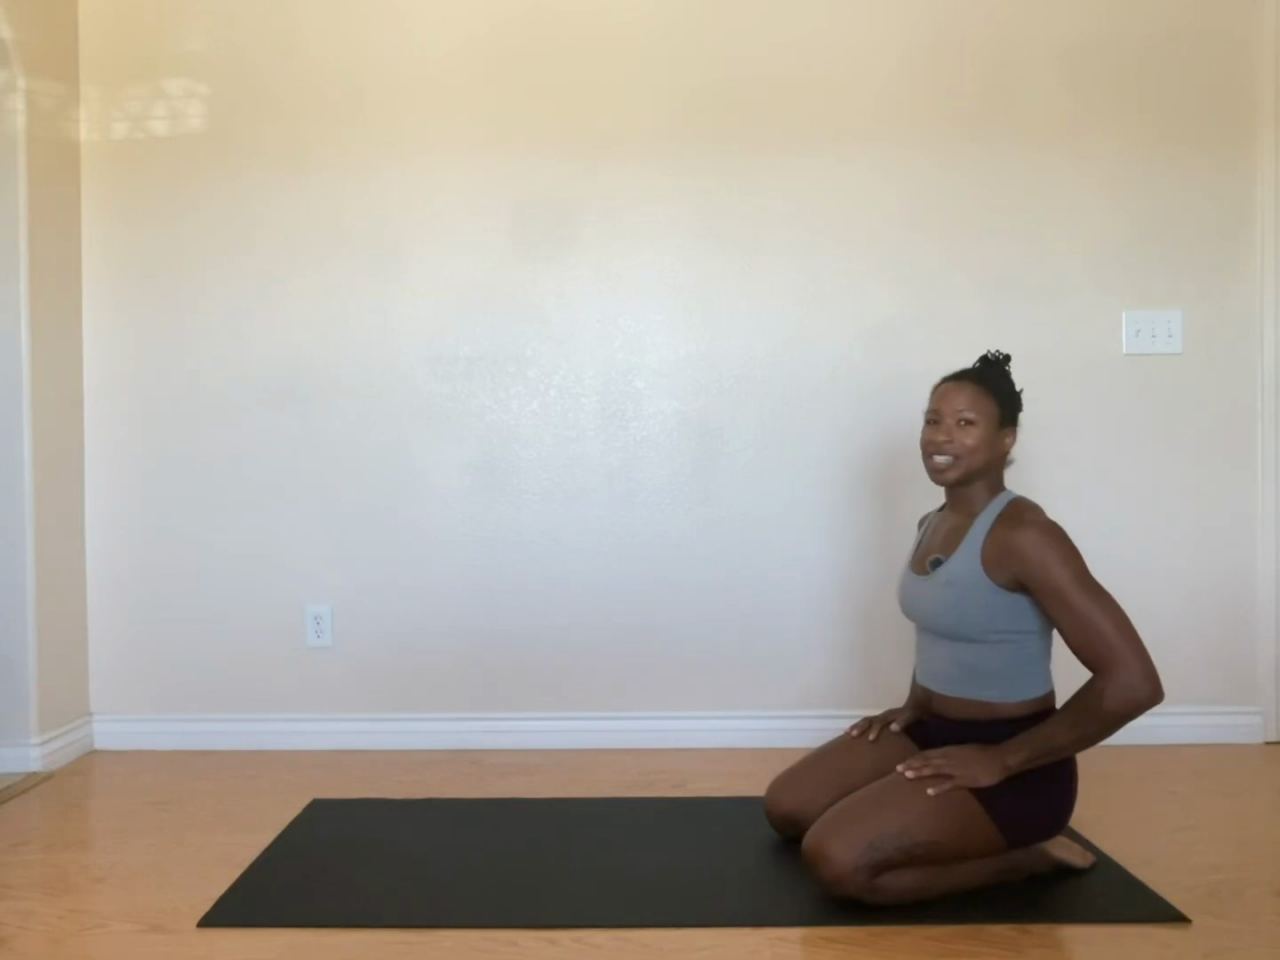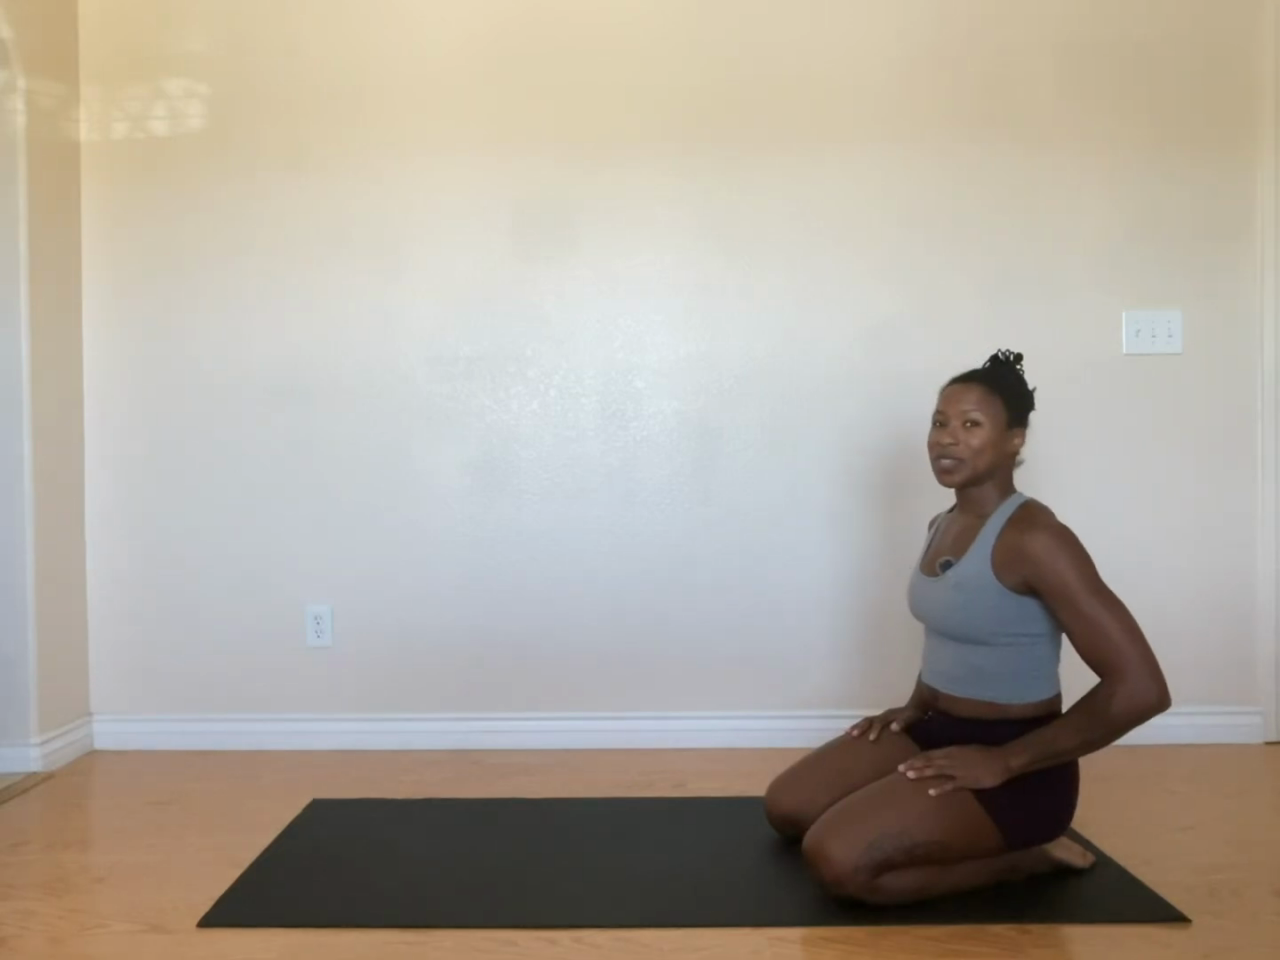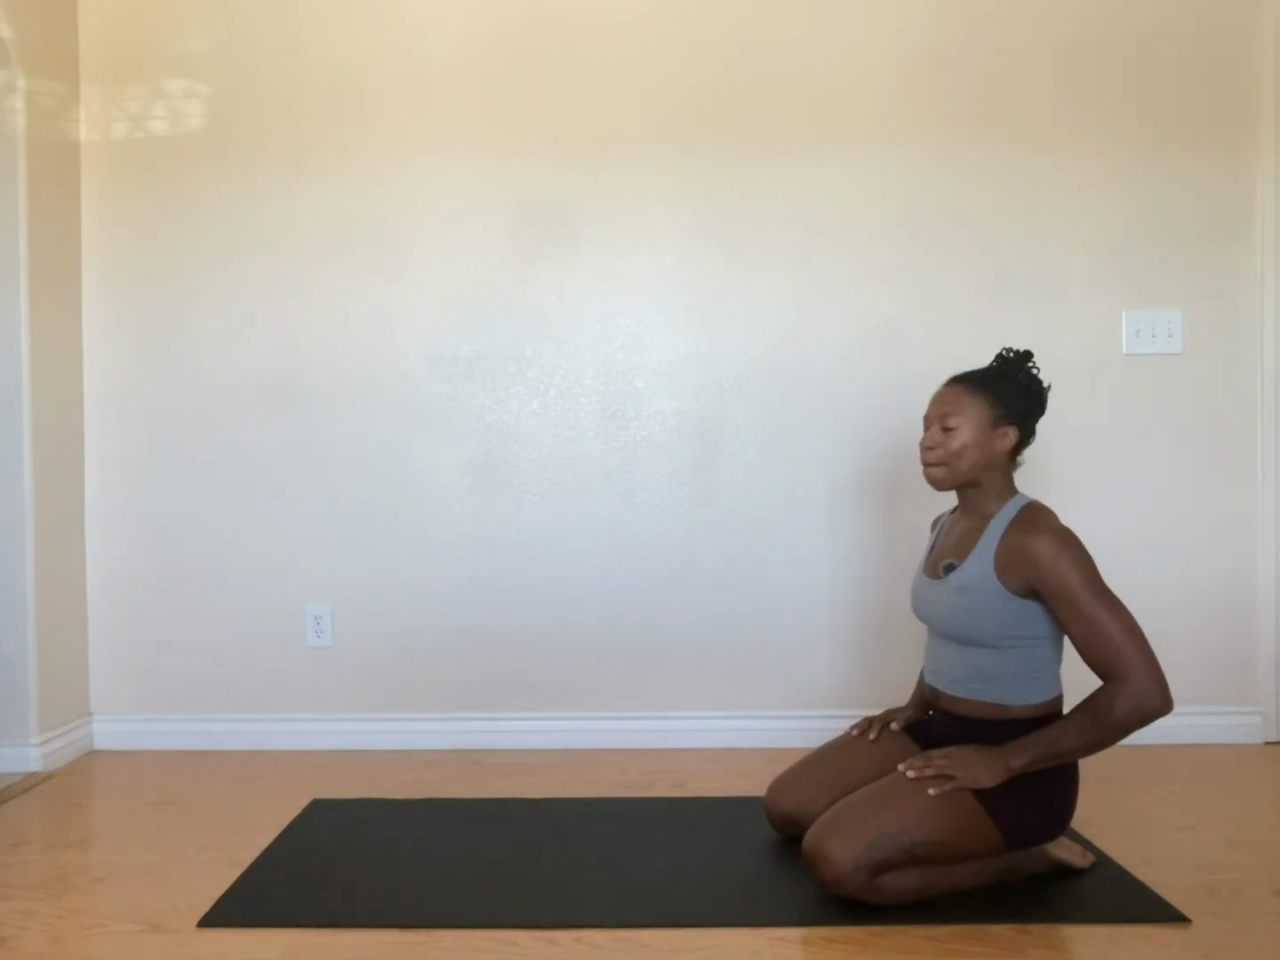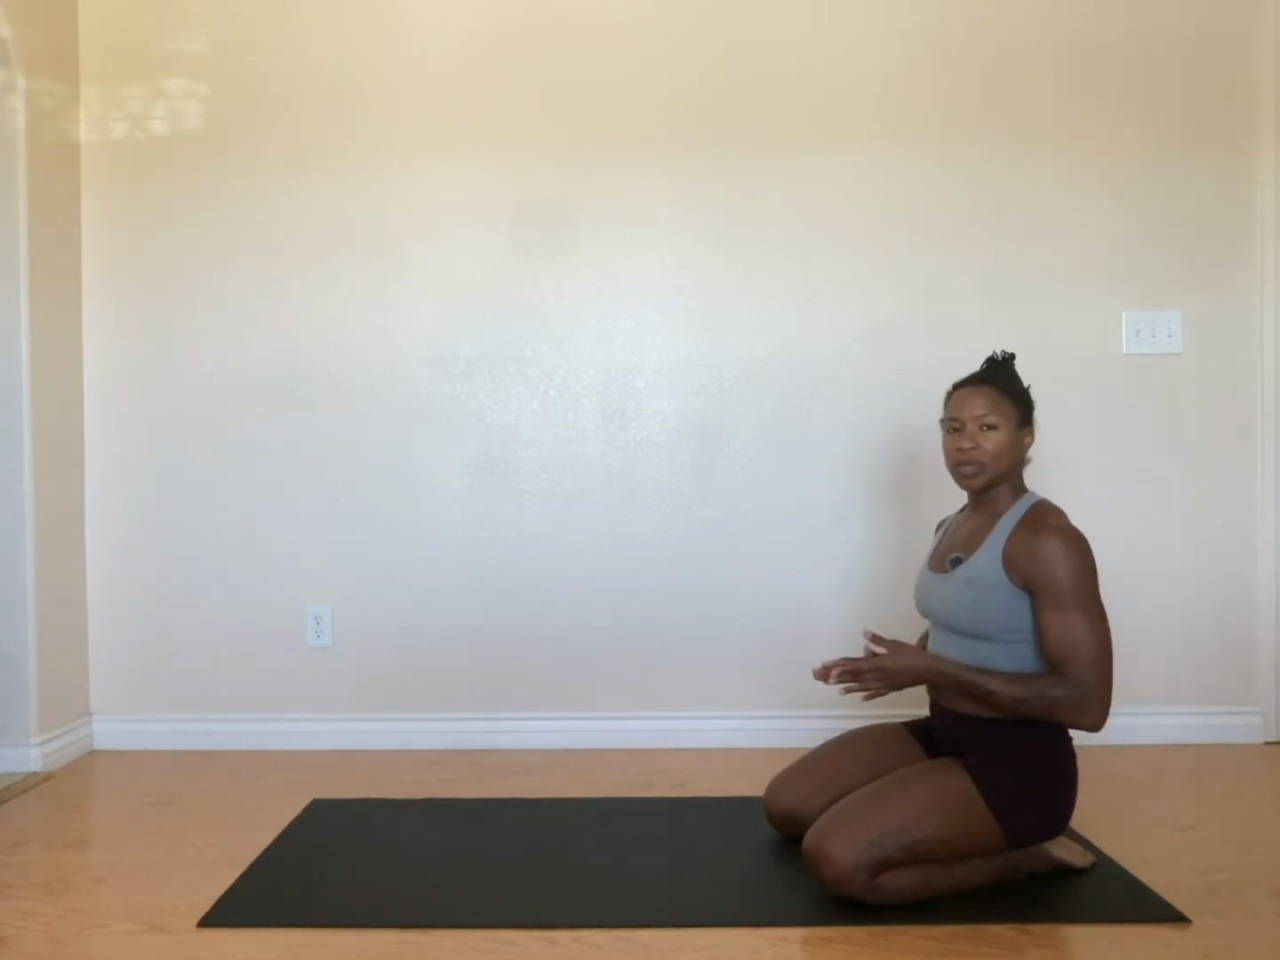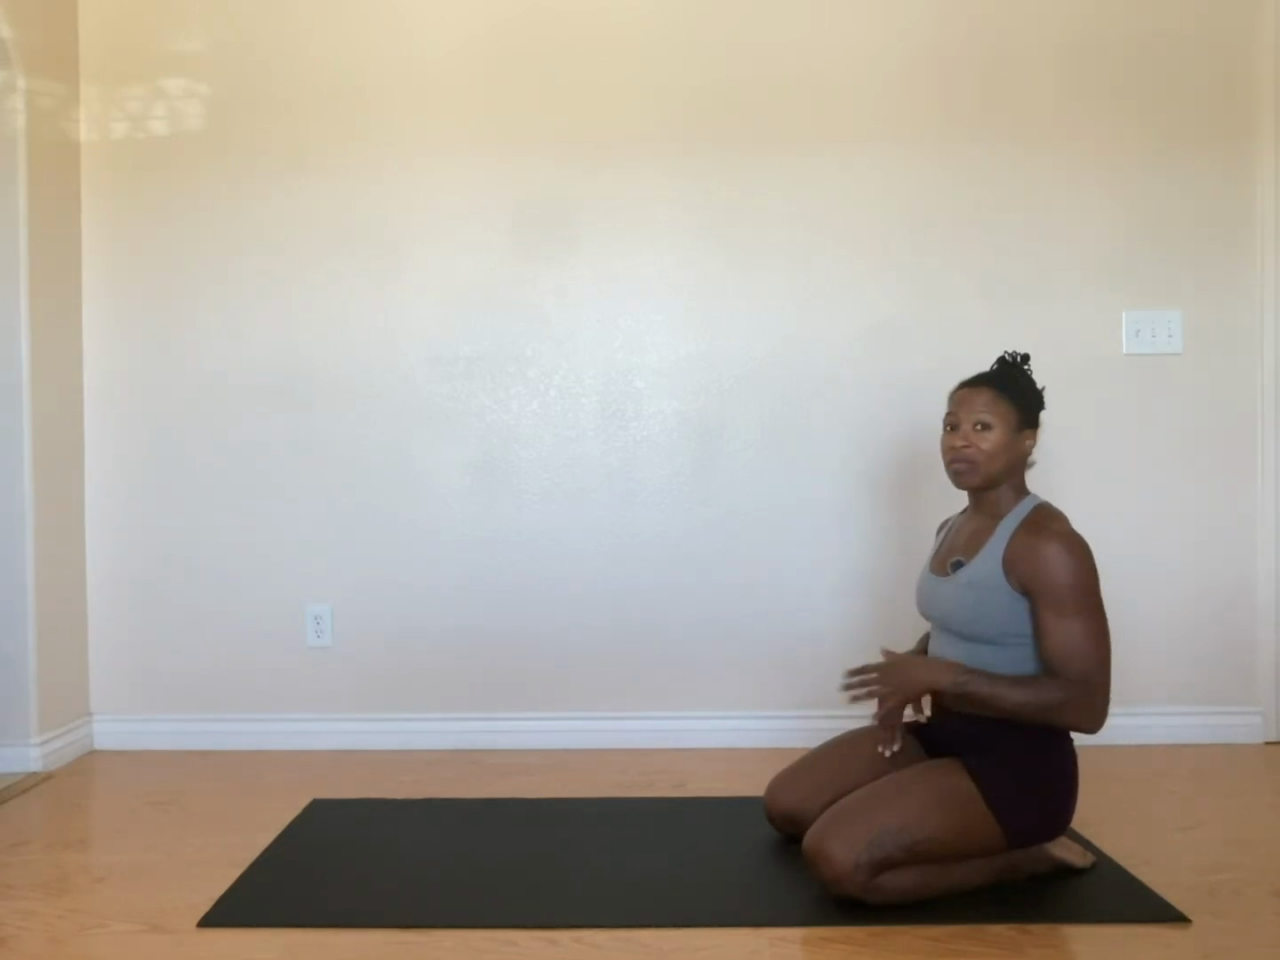
dt=0.7s
person 1, frame 1
left shoulder: (1022, 534)
right shoulder: (933, 525)
left elbow: (1133, 681)
left wrist: (1002, 761)
right wrist: (913, 707)
left hip: (1010, 768)
right hip: (938, 731)
left knee: (838, 860)
right knee: (785, 807)
left ankle: (1030, 856)
right ankle: (961, 830)
person 1, frame 2
left shoulder: (1034, 538)
right shoulder: (944, 526)
left elbow: (1140, 688)
left wrist: (1005, 762)
right wrist: (915, 707)
left hip: (1013, 765)
right hip: (940, 731)
left knee: (839, 860)
right knee: (786, 807)
left ankle: (1031, 857)
right ankle: (976, 835)
person 1, frame 3
left shoulder: (1039, 541)
right shoulder: (948, 527)
left elbow: (1142, 691)
left wrist: (1003, 763)
right wrist: (914, 706)
left hip: (1017, 762)
right hip: (942, 731)
left knee: (838, 857)
right knee: (788, 807)
left ankle: (1034, 856)
right ankle: (983, 837)
person 1, frame 4
left shoulder: (1047, 539)
right shoulder: (952, 527)
left elbow: (1088, 702)
left wrist: (933, 670)
right wrist: (895, 664)
left hip: (1018, 764)
right hip: (941, 733)
left knee: (838, 859)
right knee: (785, 805)
left ankle: (1029, 856)
right ankle: (977, 835)
person 1, frame 5
left shoulder: (1048, 544)
right shoulder: (954, 528)
left elbow: (1086, 705)
left wrist: (939, 676)
right wrist: (904, 675)
left hip: (1019, 763)
right hip: (944, 733)
left knee: (839, 859)
right knee: (785, 804)
left ankle: (1030, 856)
right ankle: (969, 836)
